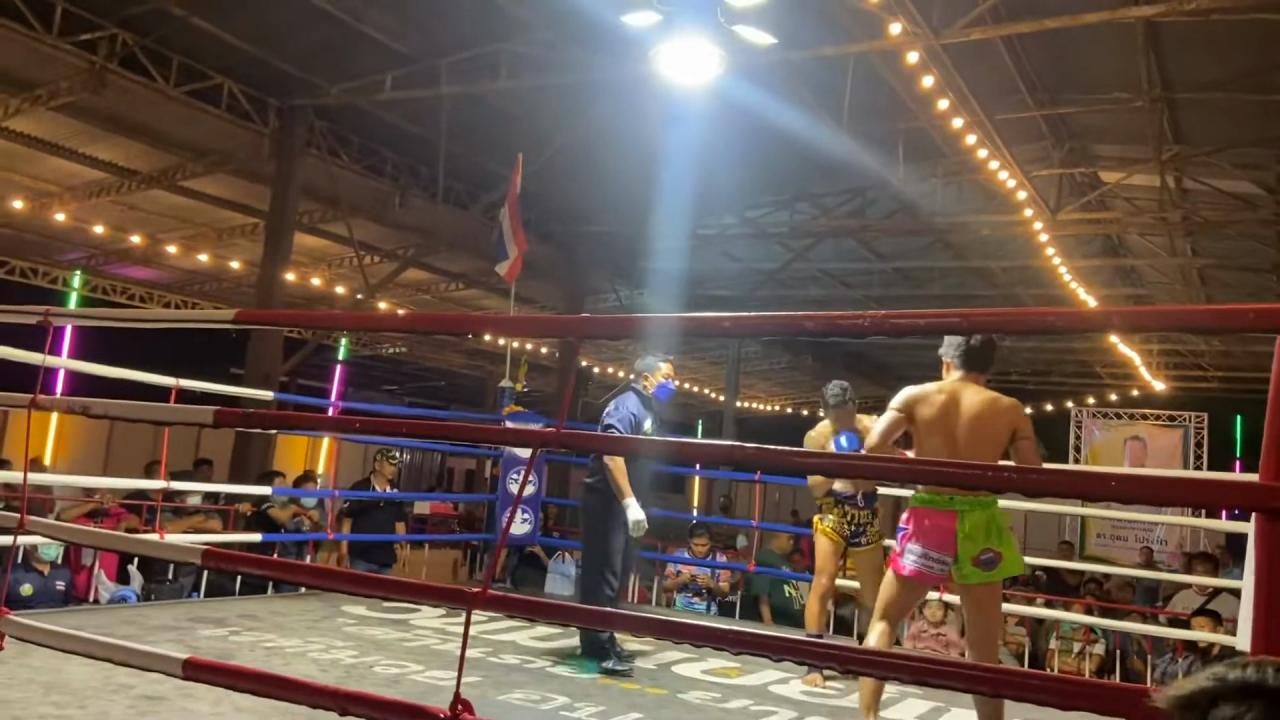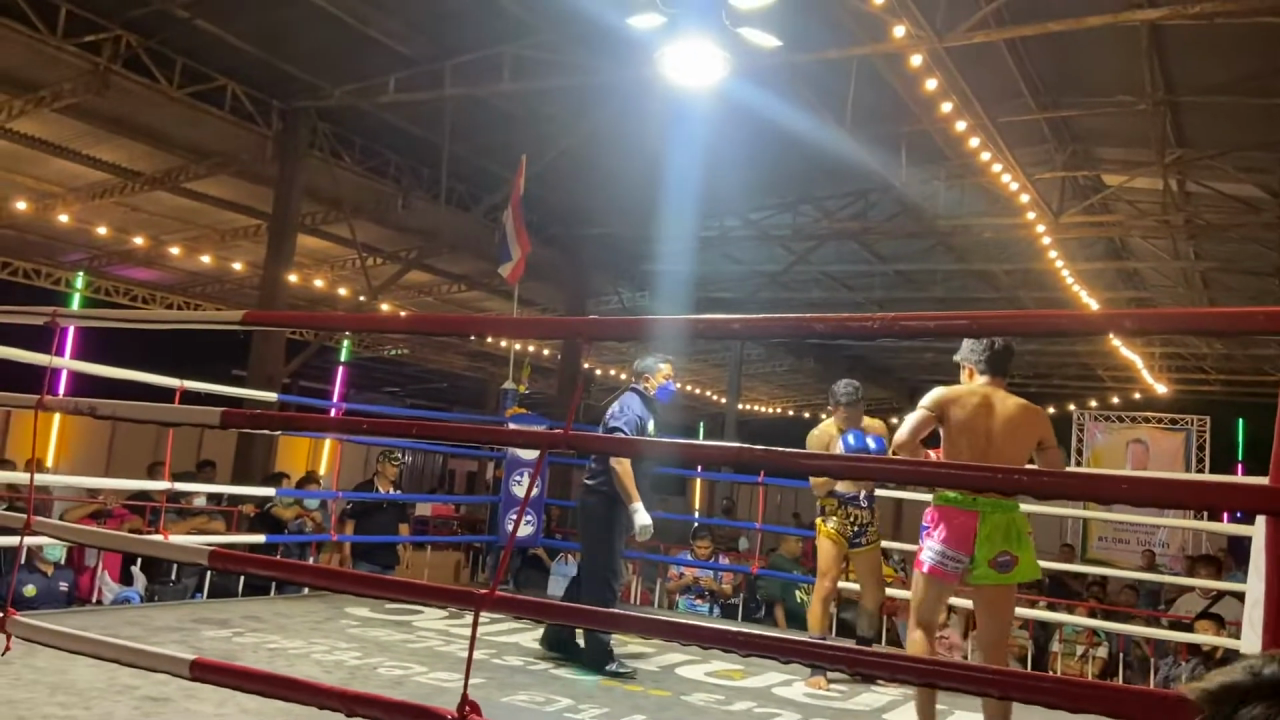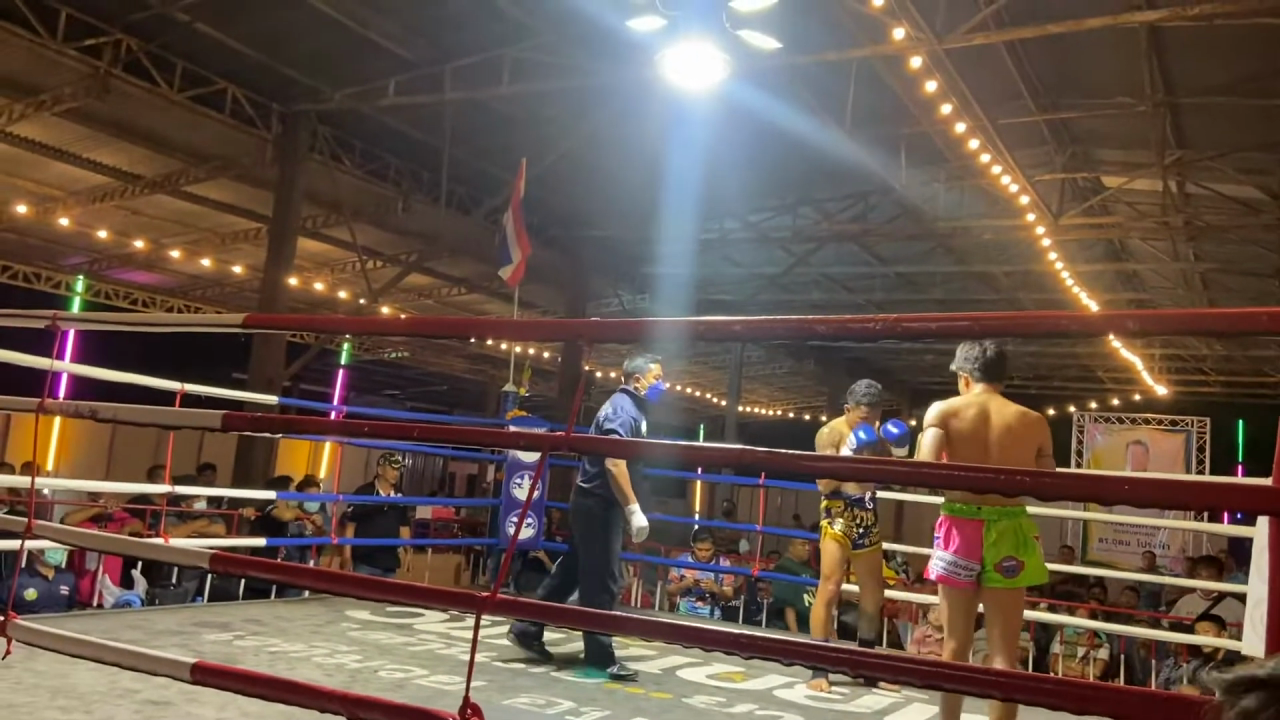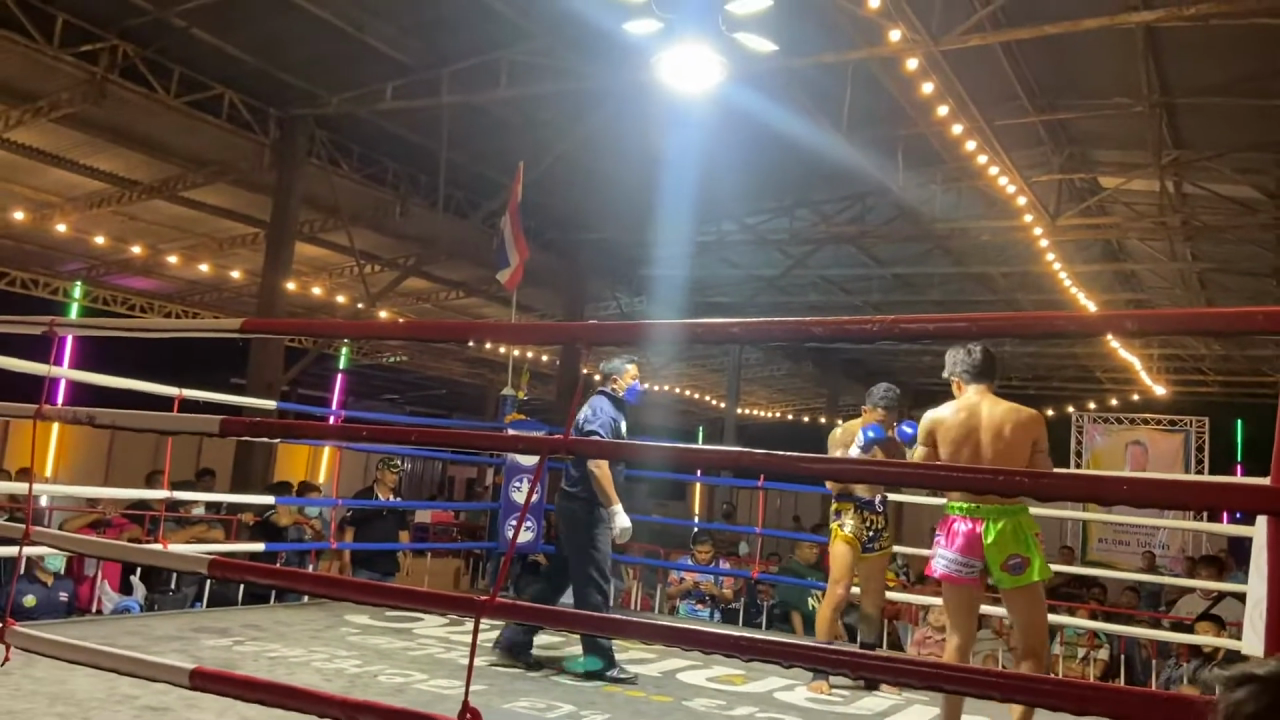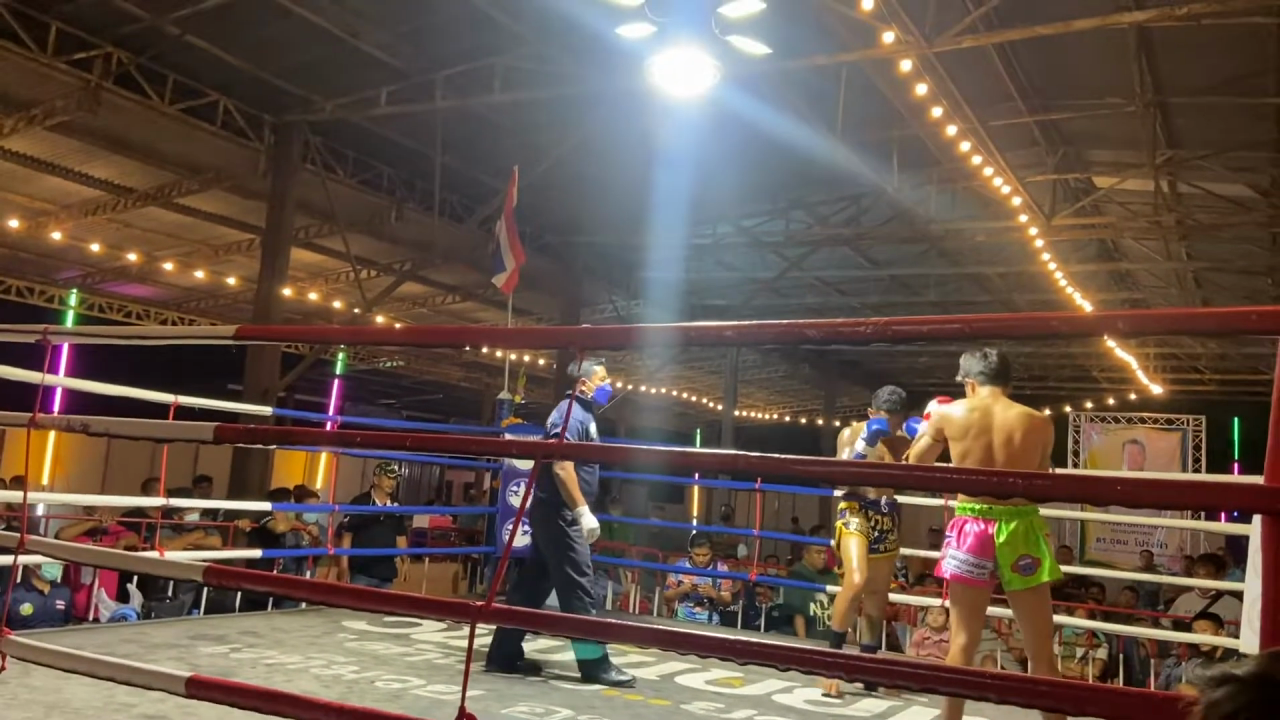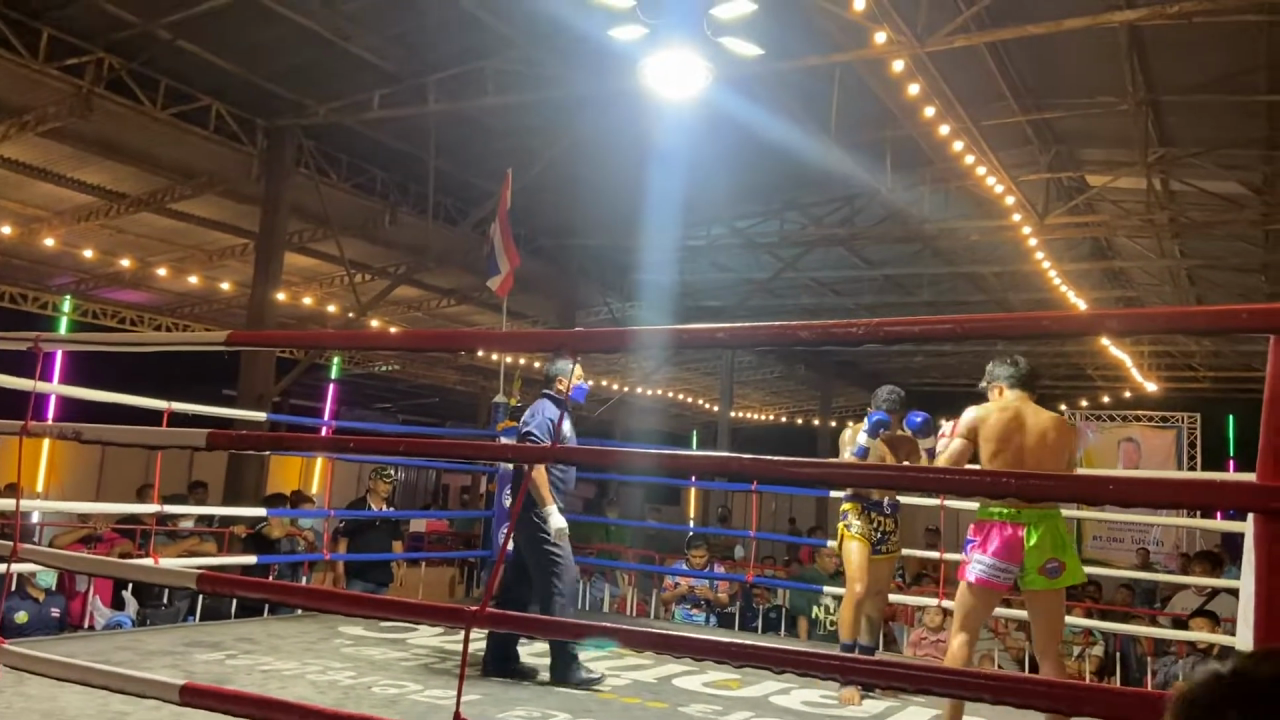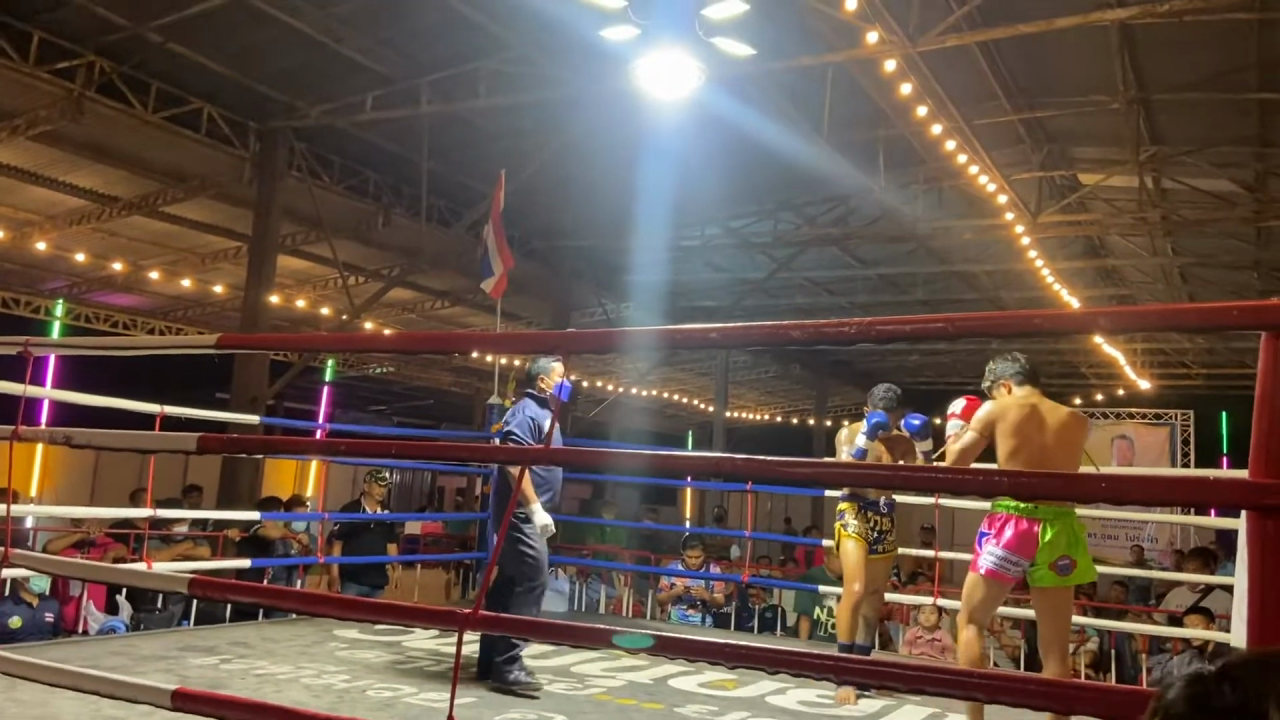
dt=0.2s
person 1, frame 1
left shoulder: (915, 396)
right shoulder: (1009, 409)
left elbow: (873, 447)
left hip: (928, 520)
right hip: (980, 524)
left knee: (883, 622)
right knee: (983, 649)
person 1, frame 2
left shoulder: (945, 397)
right shoulder: (1035, 417)
left elbow: (901, 444)
left hip: (951, 521)
right hip: (1000, 527)
left knee: (921, 623)
right knee: (993, 651)
person 1, frame 3
left shoulder: (945, 411)
right shoulder: (1034, 423)
left elbow: (926, 464)
left hip: (960, 529)
right hip: (1008, 533)
left knee: (957, 643)
right knee: (1004, 652)
person 1, frame 4
left shoulder: (936, 418)
right shoulder: (1029, 419)
left hip: (960, 529)
right hip: (1010, 530)
left knee: (959, 640)
right knee: (1034, 643)
person 1, frame 5
left shoulder: (948, 415)
right shoulder: (1039, 423)
left elbow: (915, 465)
left wrist: (930, 425)
left hip: (970, 529)
right hip: (1021, 530)
left knee: (964, 640)
right knee: (1039, 648)
person 1, frame 6
left shoulder: (978, 415)
right shoulder: (1065, 428)
left elbow: (944, 472)
left wrist: (946, 440)
left hip: (995, 531)
right hip: (1045, 533)
left knee: (962, 633)
right knee: (1048, 651)
person 1, frame 7
left shoulder: (996, 411)
right shoulder: (1077, 421)
left elbow: (953, 464)
left hip: (1009, 526)
right hip: (1058, 530)
left knee: (971, 622)
right knee: (1054, 648)
person 2, frame 1
left shoulder: (647, 410)
right shoulder: (627, 407)
right elbow: (612, 457)
left wrist: (634, 503)
right wrist: (631, 503)
left hip: (621, 505)
right hip: (607, 502)
left knee: (615, 574)
right knee: (603, 576)
left ankle: (603, 641)
right ankle: (596, 650)
person 2, frame 2
left shoulder: (642, 408)
right shoulder: (632, 408)
right elbow: (618, 460)
left wrist: (632, 506)
right wrist: (637, 508)
left hip: (608, 503)
right hip: (606, 502)
left knee: (592, 575)
right knee: (605, 579)
left ankle: (560, 636)
right ankle: (599, 655)
person 2, frame 3
left shoulder: (627, 407)
right shoulder: (625, 410)
right elbow: (614, 462)
left wrist: (627, 507)
right wrist: (634, 510)
left hip: (594, 502)
right hip: (601, 504)
left knee: (572, 571)
right knee: (603, 582)
left ankle: (527, 628)
right ankle: (600, 657)
person 2, frame 4
left shoulder: (606, 409)
right shoulder: (604, 411)
right elbow: (596, 464)
left wrist: (610, 510)
right wrist: (617, 511)
left hip: (578, 506)
right hip: (585, 507)
left knee: (556, 577)
right knee: (594, 585)
left ankle: (513, 641)
right ankle: (600, 661)
person 2, frame 5
left shoulder: (581, 413)
right shoulder: (572, 413)
right elbow: (561, 465)
left wrist: (580, 511)
right wrist: (583, 511)
left hip: (555, 512)
right hip: (558, 512)
left knee: (534, 584)
right knee: (579, 587)
left ankle: (503, 654)
right ankle: (595, 664)
person 2, frame 6
left shoulder: (558, 414)
right shoulder: (544, 413)
right elbow: (533, 465)
left wrist: (551, 511)
right wrist: (552, 511)
left hip: (536, 513)
right hip: (537, 513)
left knee: (519, 587)
right knee: (560, 582)
left ankle: (499, 659)
right ankle: (566, 665)
person 2, frame 7
left shoulder: (544, 414)
right shoulder: (526, 412)
right elbow: (515, 465)
left wrist: (538, 510)
right wrist: (536, 509)
left hip: (528, 514)
right hip: (521, 513)
left knee: (509, 587)
right knee: (532, 581)
left ankle: (494, 661)
right ankle: (507, 665)
person 3, frame 1
left shoulder: (873, 429)
right shoulder: (816, 436)
right elbow: (815, 488)
left hip: (867, 513)
right hip: (833, 513)
left knee: (872, 590)
right knee: (824, 584)
right ankle: (814, 662)
person 3, frame 2
left shoulder: (876, 429)
right shoulder: (820, 435)
right elbow: (817, 487)
left hip: (865, 513)
right hip: (835, 512)
left knee: (874, 591)
right knee: (826, 587)
right ankle: (817, 666)
person 3, frame 3
left shoulder: (878, 434)
right shoulder: (830, 433)
right elbow: (824, 483)
right wrist: (849, 453)
left hip: (868, 514)
right hip: (839, 512)
left knee: (874, 594)
right knee: (830, 590)
right ankle: (818, 669)
person 3, frame 4
left shoulder: (894, 440)
right shoulder: (844, 434)
right elbow: (832, 482)
right wrist: (857, 451)
left hip: (878, 517)
right hip: (848, 513)
left knee: (874, 599)
right knee: (838, 592)
right ankle: (819, 671)
person 3, frame 5
left shoulder: (902, 442)
right shoulder: (851, 433)
right wrist: (862, 445)
left hip: (887, 518)
right hip: (855, 513)
left knee: (877, 600)
right knee: (856, 583)
person 3, frame 6
left shoulder: (906, 441)
right shoulder: (853, 433)
left wrist: (927, 443)
right wrist: (865, 439)
left hip: (888, 519)
right hip: (858, 514)
left knee: (877, 601)
right knee: (857, 591)
person 3, frame 7
left shoulder: (901, 440)
right shoulder: (849, 433)
left wrist: (925, 446)
right wrist: (864, 440)
left hip: (884, 518)
right hip: (854, 514)
left knee: (874, 600)
right knee: (855, 591)
